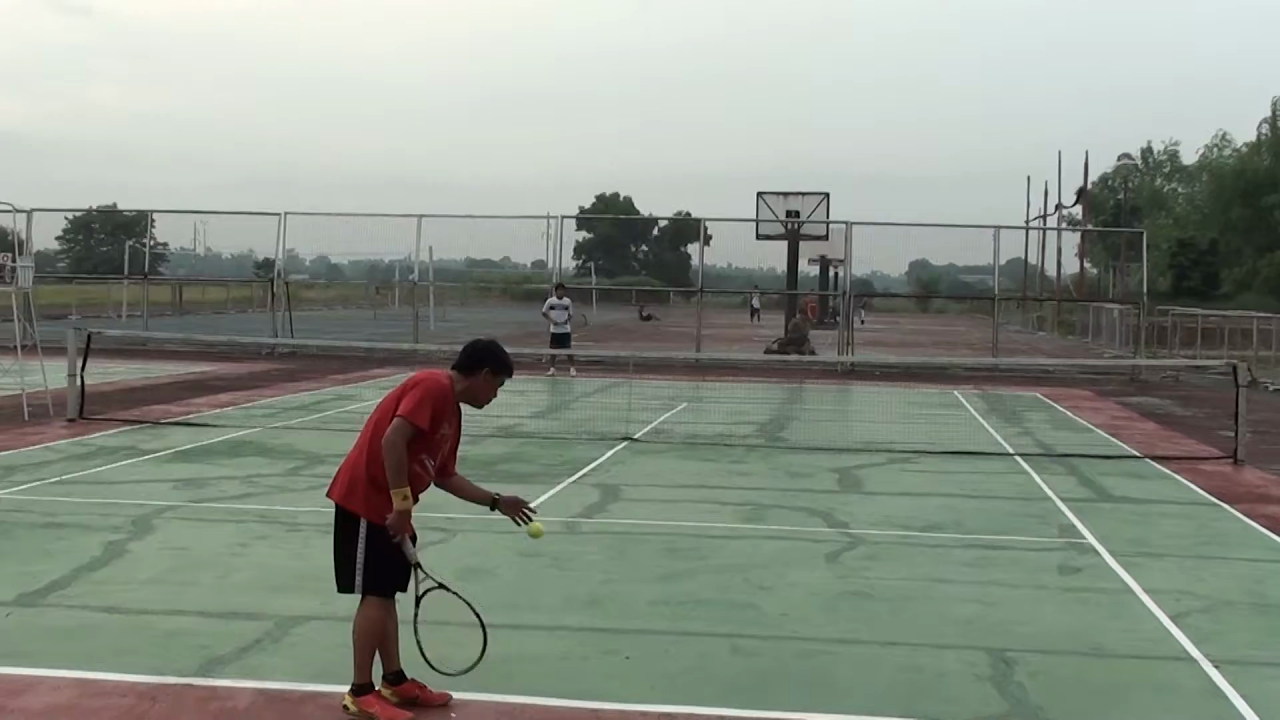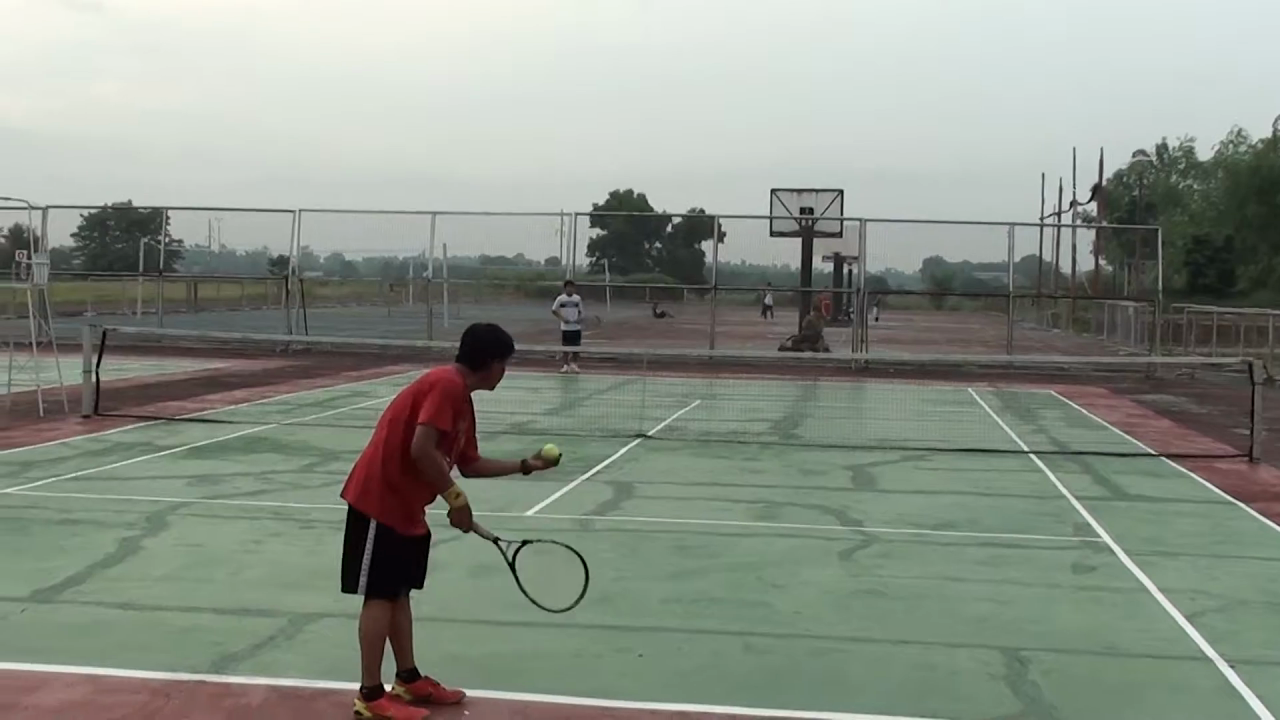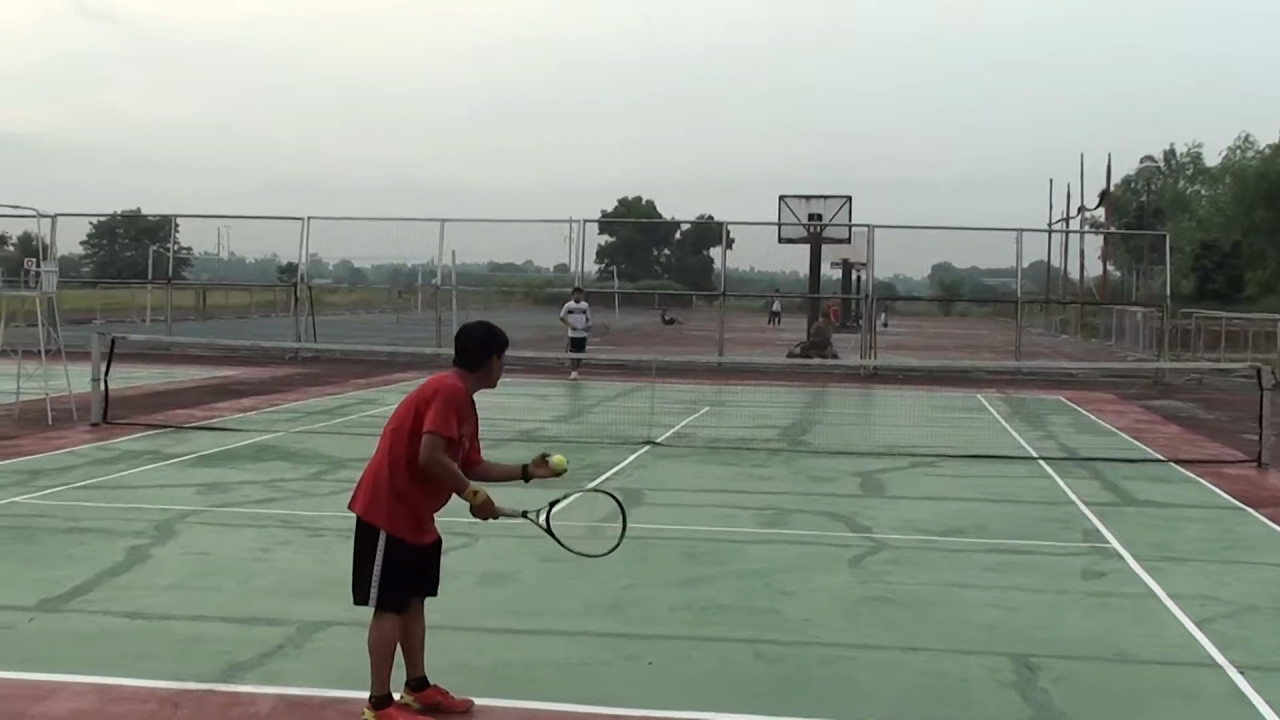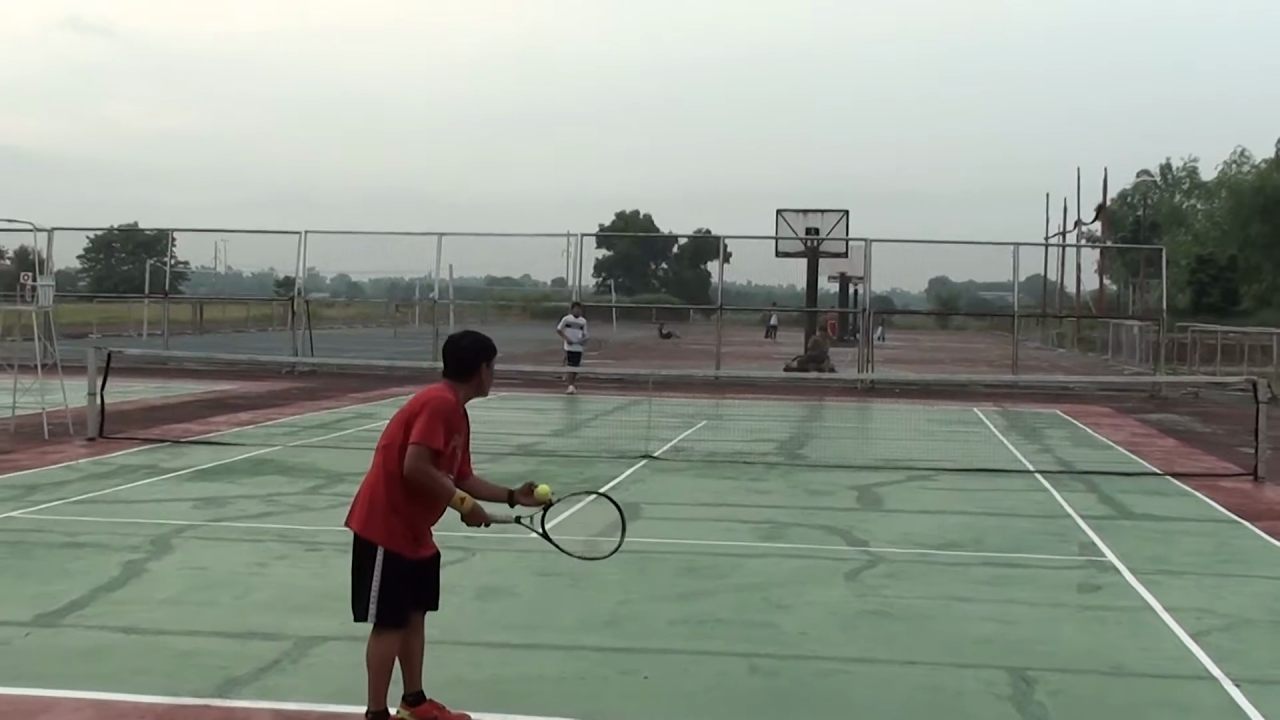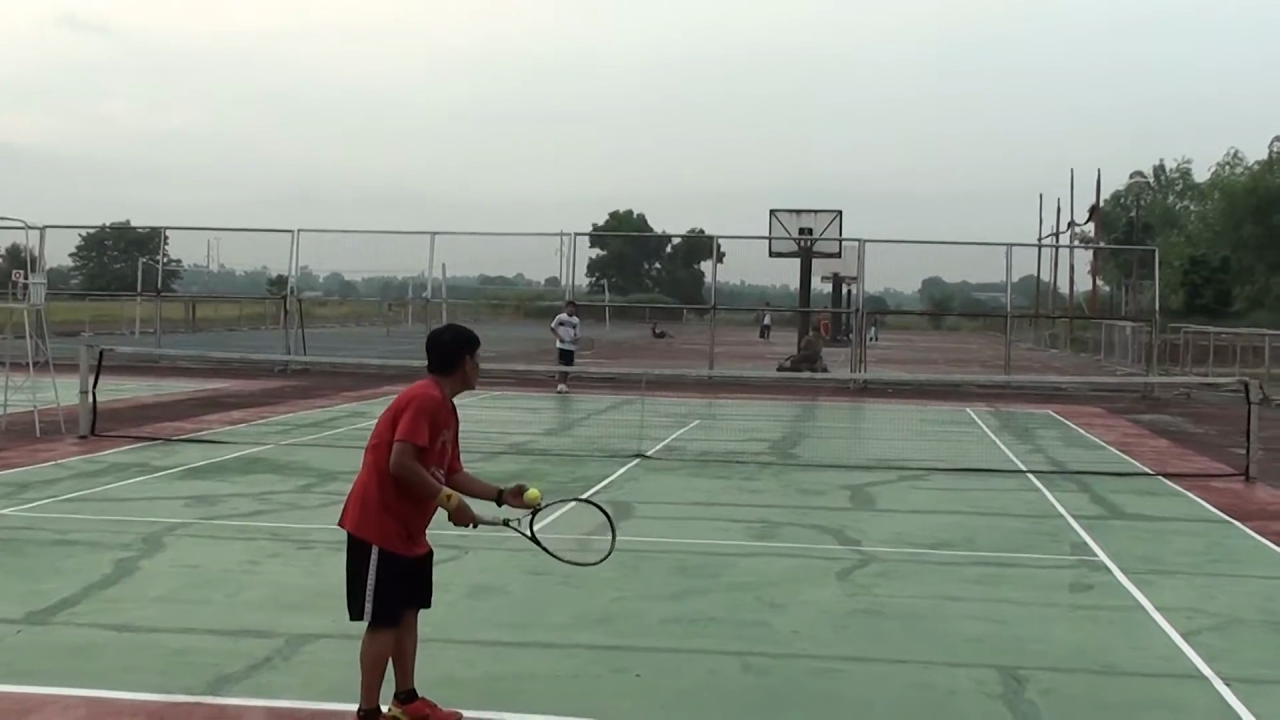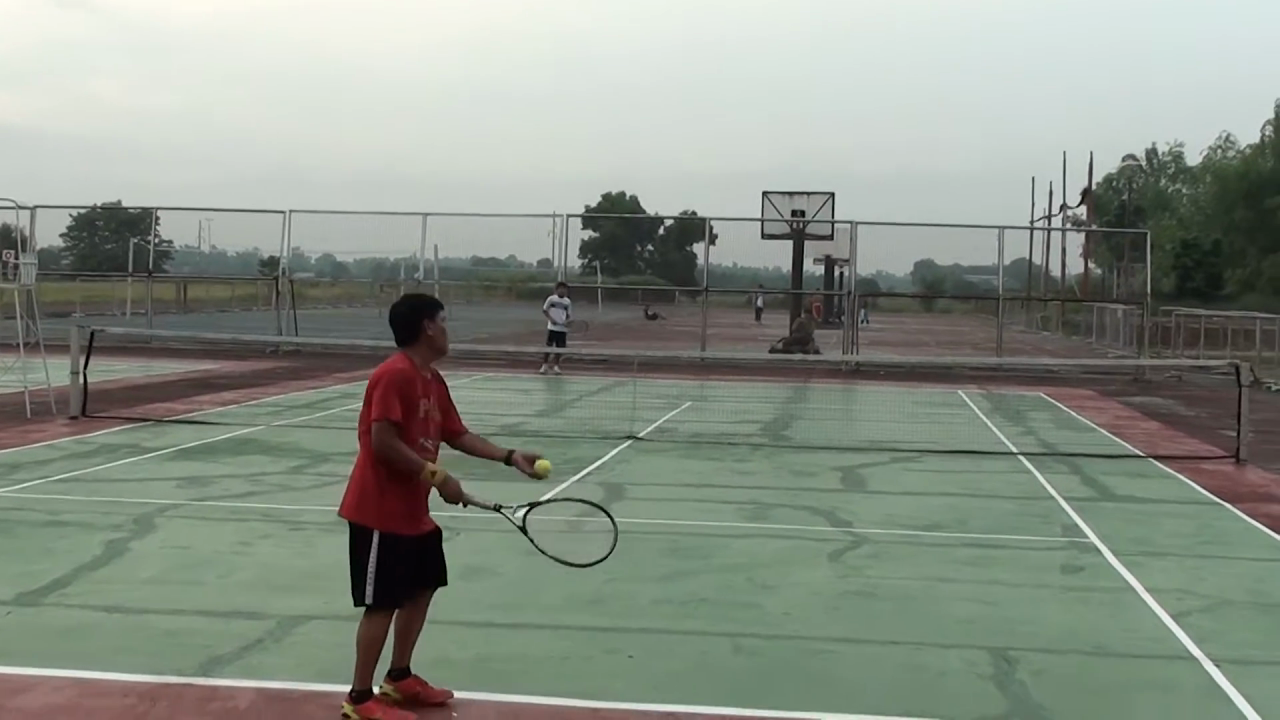
dt=0.2s
person 1, frame 1
left shoulder: (452, 411)
right shoulder: (432, 386)
left elbow: (444, 477)
right elbow: (390, 440)
left wrist: (498, 502)
right wrist: (402, 501)
left hip: (389, 507)
right hip: (365, 499)
left knee: (385, 593)
right knee: (374, 593)
left ankle: (394, 682)
person 1, frame 2
left shoulder: (461, 398)
right shoulder: (446, 385)
left elbow: (469, 464)
right elbow: (422, 449)
left wrist: (526, 465)
right wrist: (456, 500)
left hip: (404, 506)
right hip: (379, 500)
left knee: (399, 592)
right knee: (380, 595)
left ankle: (409, 680)
person 1, frame 3
left shoulder: (463, 400)
right shoulder: (449, 391)
left elbow: (472, 465)
right elbow: (430, 456)
left wrist: (527, 471)
right wrist: (475, 496)
left hip: (415, 515)
right hip: (388, 511)
left knee: (413, 600)
right knee: (390, 606)
person 1, frame 4
left shoulder: (457, 413)
right shoulder: (438, 403)
left elbow: (462, 478)
right elbow: (415, 467)
left wrist: (513, 496)
right wrist: (465, 505)
left hip: (414, 531)
right hip: (385, 527)
left knee: (414, 615)
right knee: (389, 622)
person 1, frame 5
left shoulder: (447, 409)
right shoulder: (424, 400)
left elbow: (451, 472)
right elbow: (400, 464)
left wrist: (501, 495)
right wrist: (451, 503)
left hip: (410, 529)
right hip: (379, 526)
left knee: (408, 612)
right knee: (384, 620)
person 1, frame 6
left shoulder: (432, 380)
right shoulder: (394, 374)
left elbow: (459, 435)
right elbow: (381, 443)
left wrist: (511, 457)
right wrist: (436, 476)
left hip: (415, 510)
right hip: (379, 511)
left knee: (421, 589)
right knee: (382, 602)
left ankle: (400, 678)
